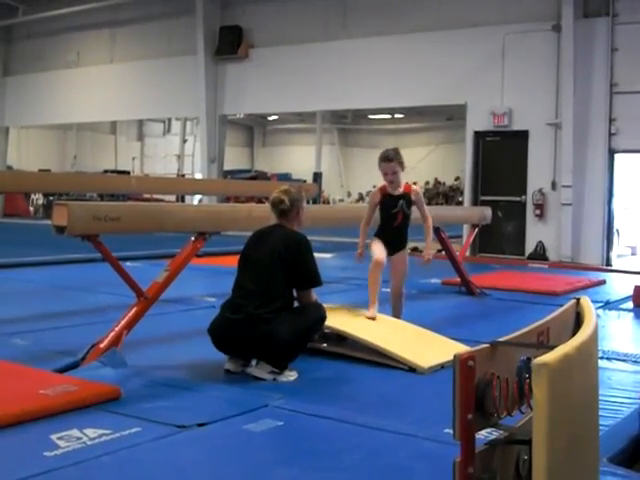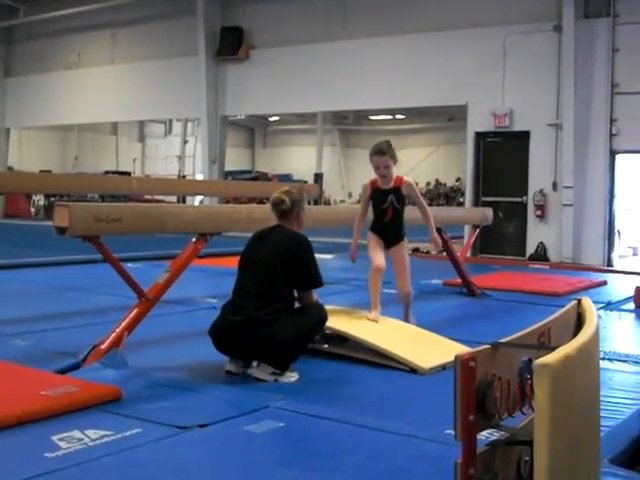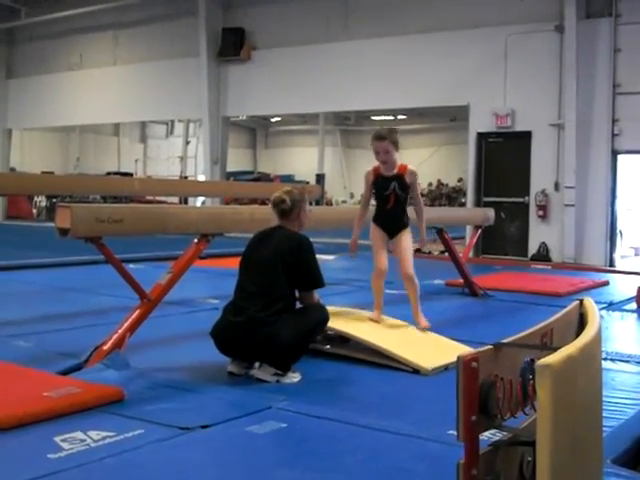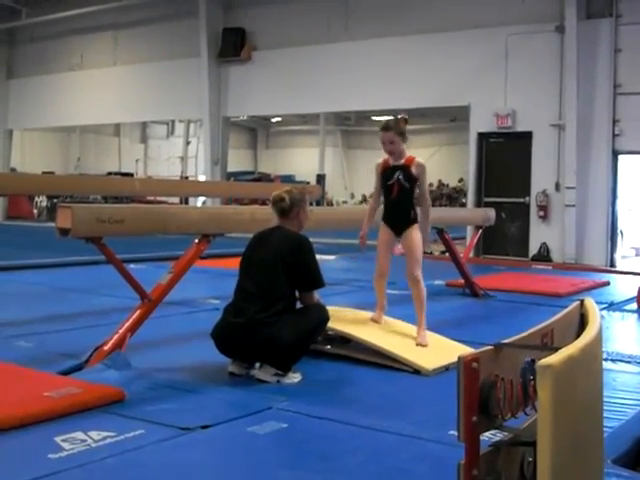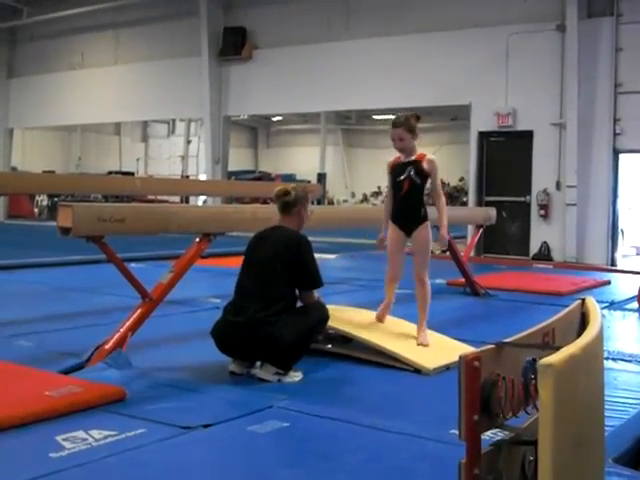
dt=0.2s
person 1, frame 1
left shoulder: (413, 192)
right shoulder: (377, 194)
left elbow: (427, 219)
right elbow: (366, 221)
left wrist: (428, 247)
right wrist: (361, 245)
left hip: (400, 245)
right hip: (380, 240)
left knee: (398, 289)
right knee: (378, 260)
right ankle: (373, 305)
person 1, frame 2
left shoulder: (406, 185)
right shoulder: (369, 187)
left elbow: (423, 208)
right elbow: (361, 217)
left wrist: (433, 234)
right wrist: (354, 244)
left hip: (398, 237)
right hip: (376, 234)
left knee: (403, 287)
right knee: (378, 265)
left ankle: (407, 315)
right ankle: (375, 309)
person 1, frame 3
left shoulder: (409, 173)
right shoulder: (371, 174)
left elbow: (417, 203)
right elbow: (365, 204)
left wrist: (422, 231)
right wrist: (355, 234)
left hip: (402, 227)
right hip: (379, 226)
left knee: (408, 273)
right knee: (381, 268)
left ankle: (417, 315)
right ankle: (378, 309)
person 1, frame 4
left shoulder: (417, 165)
right shoulder: (381, 166)
left elbow: (424, 199)
right elbow: (376, 198)
left wrist: (425, 229)
right wrist: (365, 227)
left hip: (410, 223)
right hip: (387, 223)
left knee: (415, 275)
right knee: (381, 271)
left ankle: (421, 328)
right ankle: (380, 308)
person 1, frame 5
left shoulder: (428, 162)
right shoulder: (392, 164)
left elbow: (438, 195)
left wrist: (443, 225)
right wrist: (383, 229)
left hip: (419, 222)
right hip: (396, 222)
left knee: (421, 276)
right knee: (393, 274)
left ankle: (421, 327)
right ankle: (388, 302)
person 2, frame 1
left shoulder: (257, 236)
right shoulder: (297, 241)
right elbow: (305, 299)
left wrist: (289, 296)
right wrist: (312, 300)
right hip: (260, 334)
right knee: (316, 312)
left ankle: (239, 358)
right ankle: (270, 364)
person 2, frame 2
left shoulder: (257, 237)
right shoulder: (298, 241)
right elbow: (306, 299)
left wrist: (289, 295)
right wrist: (313, 300)
right hip: (261, 336)
right knee: (317, 313)
left ankle: (240, 359)
right ankle: (272, 366)
person 2, frame 3
left shoulder: (258, 238)
right shoulder: (299, 242)
right elbow: (308, 300)
right wrist: (315, 301)
right hip: (262, 336)
right knee: (319, 313)
left ankle: (242, 361)
right ankle: (274, 367)
person 2, frame 4
left shoulder: (258, 238)
right shoulder: (299, 242)
right elbow: (308, 300)
right wrist: (316, 301)
right hip: (262, 337)
right knee: (319, 313)
left ankle: (243, 362)
right ankle: (275, 367)
person 2, frame 5
left shoulder: (258, 237)
right shoulder: (298, 241)
right elbow: (308, 299)
left wrist: (290, 296)
right wrist: (316, 300)
right hip: (262, 336)
right knee: (319, 312)
left ankle: (243, 360)
right ankle: (275, 366)
